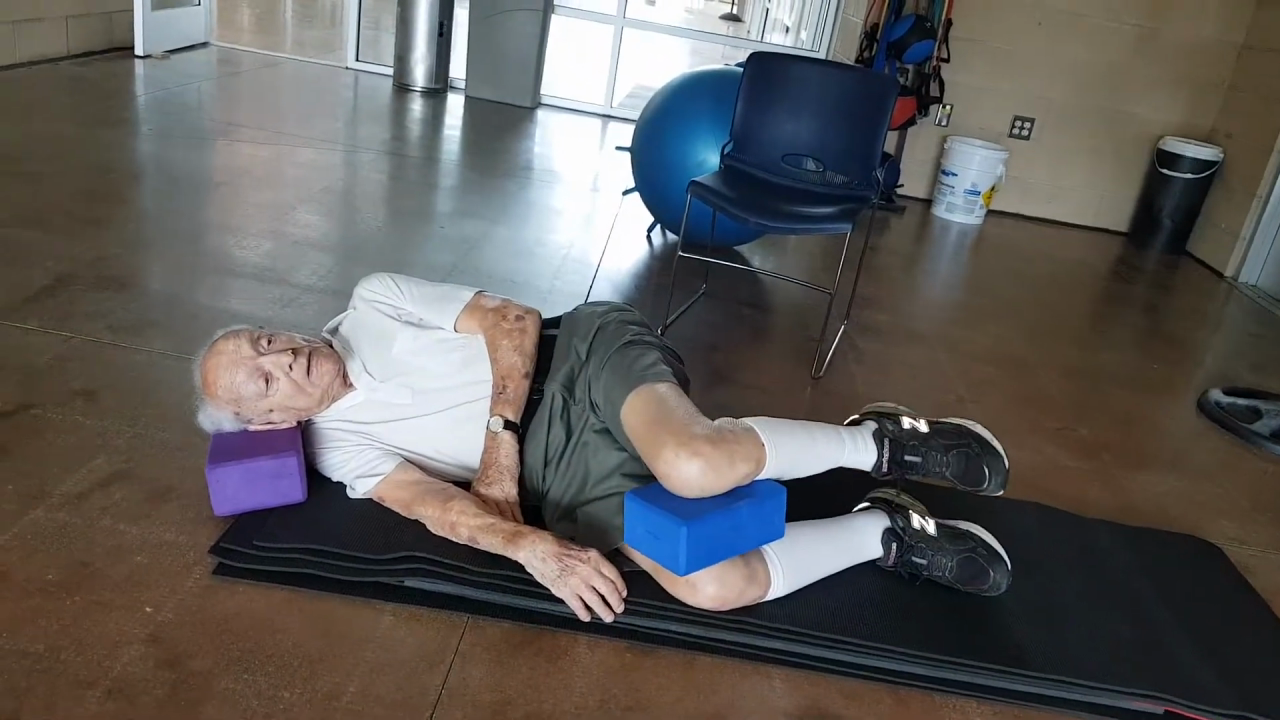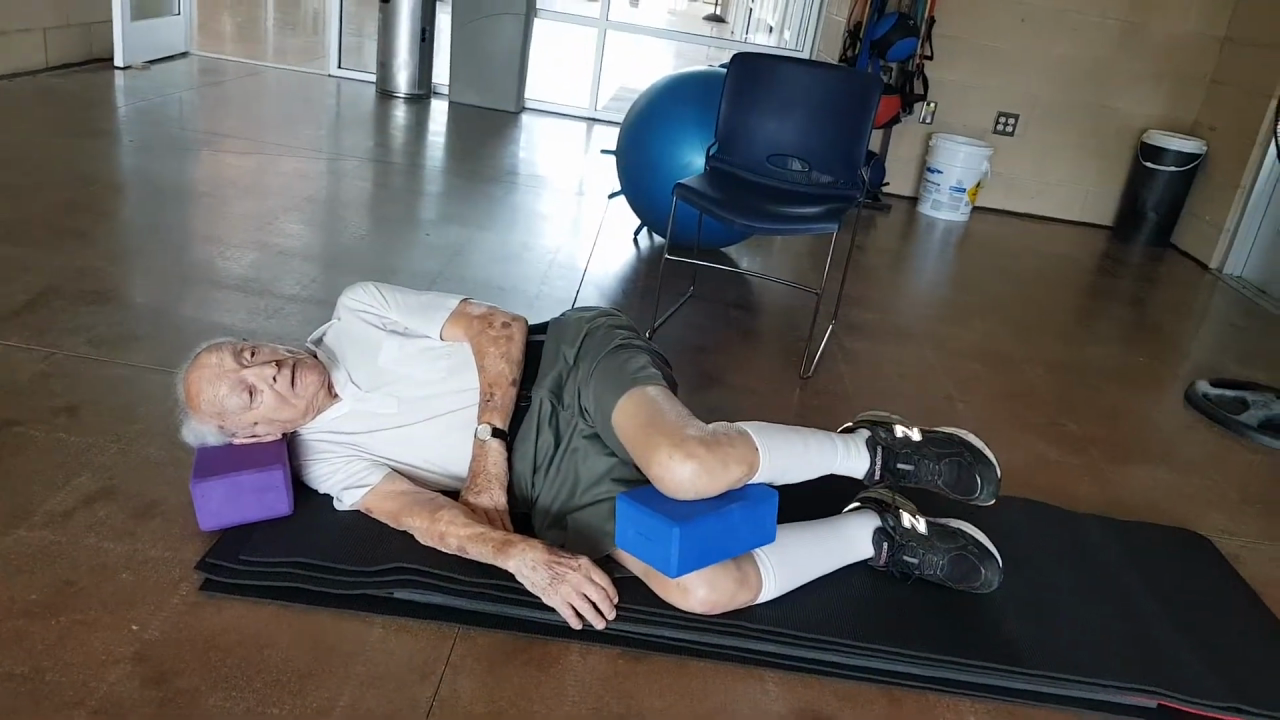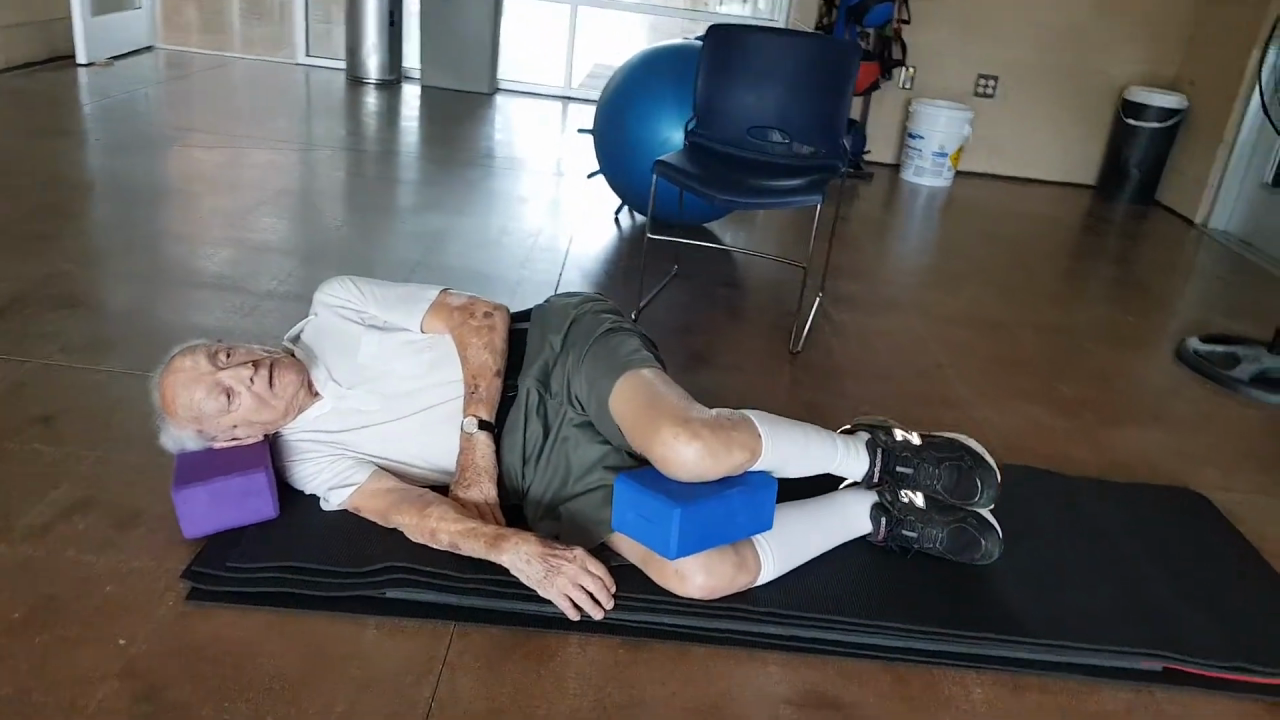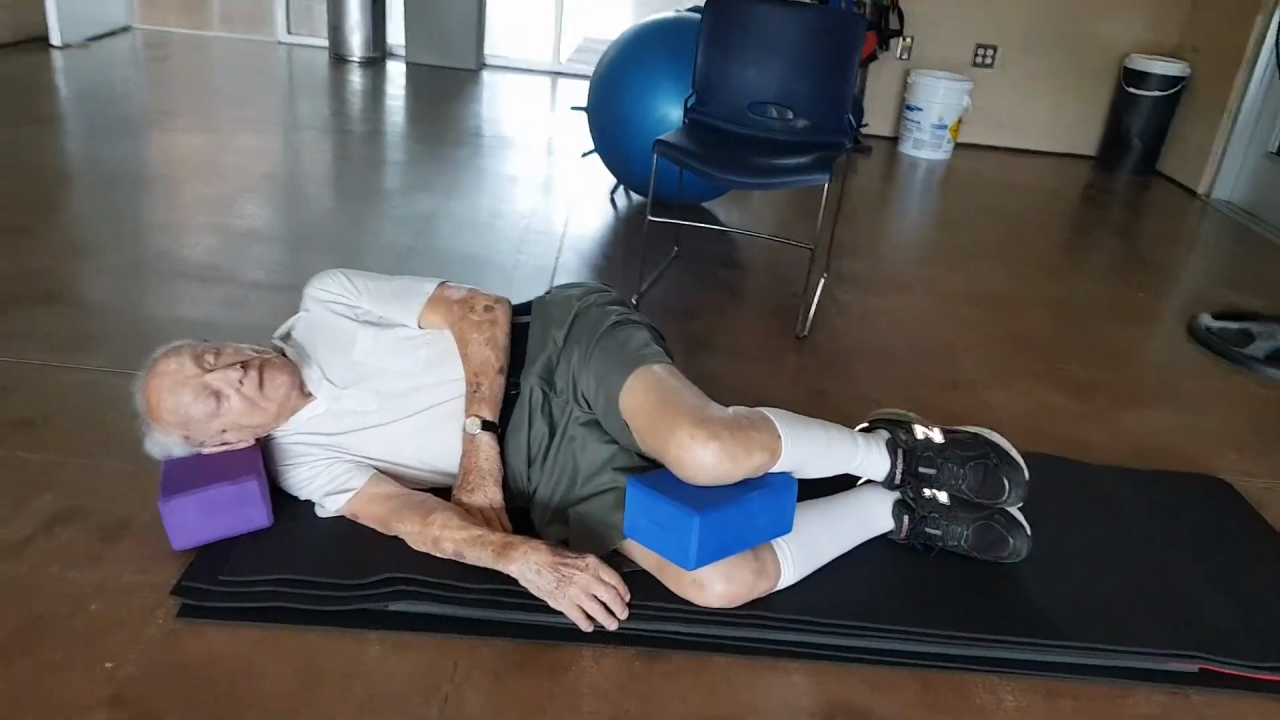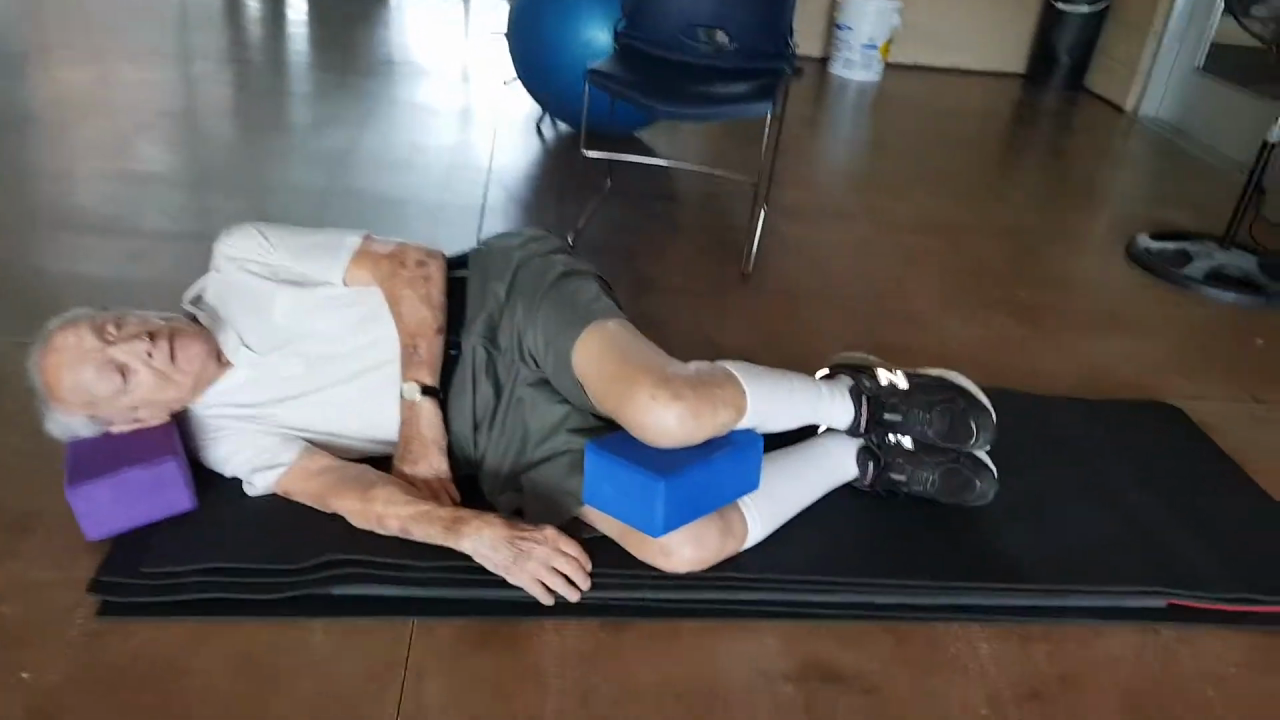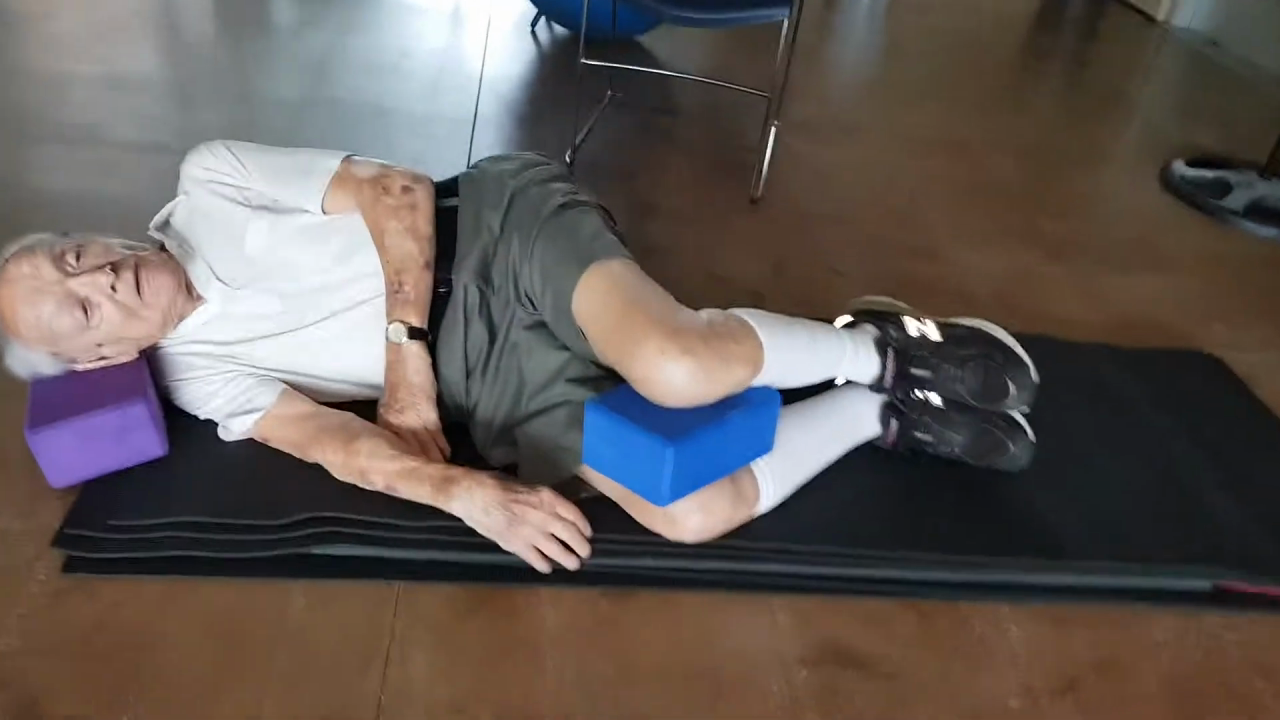
dt=0.3s
person 1, frame 1
left shoulder: (375, 299)
right shoulder: (339, 449)
left elbow: (514, 321)
right elbow: (436, 504)
left wrist: (500, 433)
right wrist: (532, 547)
right hip: (566, 471)
left knee: (691, 466)
right knee: (712, 586)
left ankle: (874, 444)
right ankle: (888, 534)
person 1, frame 2
left shoulder: (357, 311)
right shoulder: (325, 461)
left elbow: (499, 328)
right elbow: (426, 517)
left wrist: (487, 442)
right wrist: (523, 557)
right hip: (556, 480)
left knee: (685, 466)
right knee: (703, 589)
left ankle: (869, 451)
right ankle: (880, 533)
person 1, frame 3
left shoulder: (334, 306)
right shoulder: (309, 462)
left elbow: (482, 319)
right elbow: (416, 514)
left wrist: (473, 432)
right wrist: (514, 550)
right hip: (545, 466)
left knee: (687, 448)
right knee: (700, 576)
left ankle: (866, 453)
right ankle: (876, 514)
person 1, frame 4
left shoulder: (324, 303)
right shoulder: (306, 465)
left elbow: (481, 313)
right elbow: (422, 520)
left wrist: (476, 436)
right wrist: (524, 557)
right hip: (556, 469)
left knee: (705, 450)
right knee: (719, 582)
left ankle: (887, 452)
right ankle: (897, 511)
person 1, frame 5
left shoulder: (240, 261)
right shoulder: (226, 440)
left elbow: (411, 269)
right elbow: (353, 495)
left wrist: (416, 401)
right wrist: (475, 533)
right hip: (495, 432)
left knee: (665, 412)
right knee: (682, 545)
left ankle: (850, 398)
right ankle: (857, 458)
person 1, frame 6
left shoulder: (209, 181)
right shoulder: (198, 378)
left elbow: (398, 195)
right elbow: (336, 444)
left wrist: (403, 345)
right wrist: (466, 496)
right hip: (491, 378)
left knee: (676, 368)
right knee: (691, 514)
left ankle: (875, 348)
right ankle: (882, 414)
